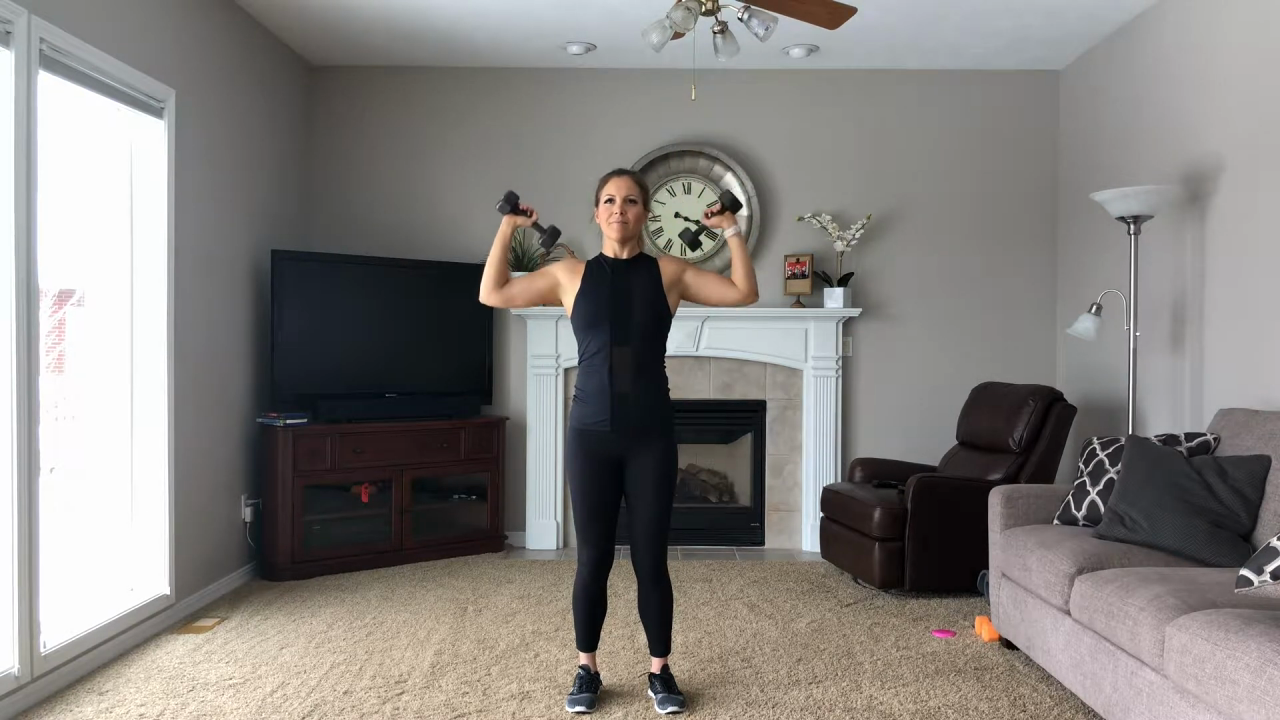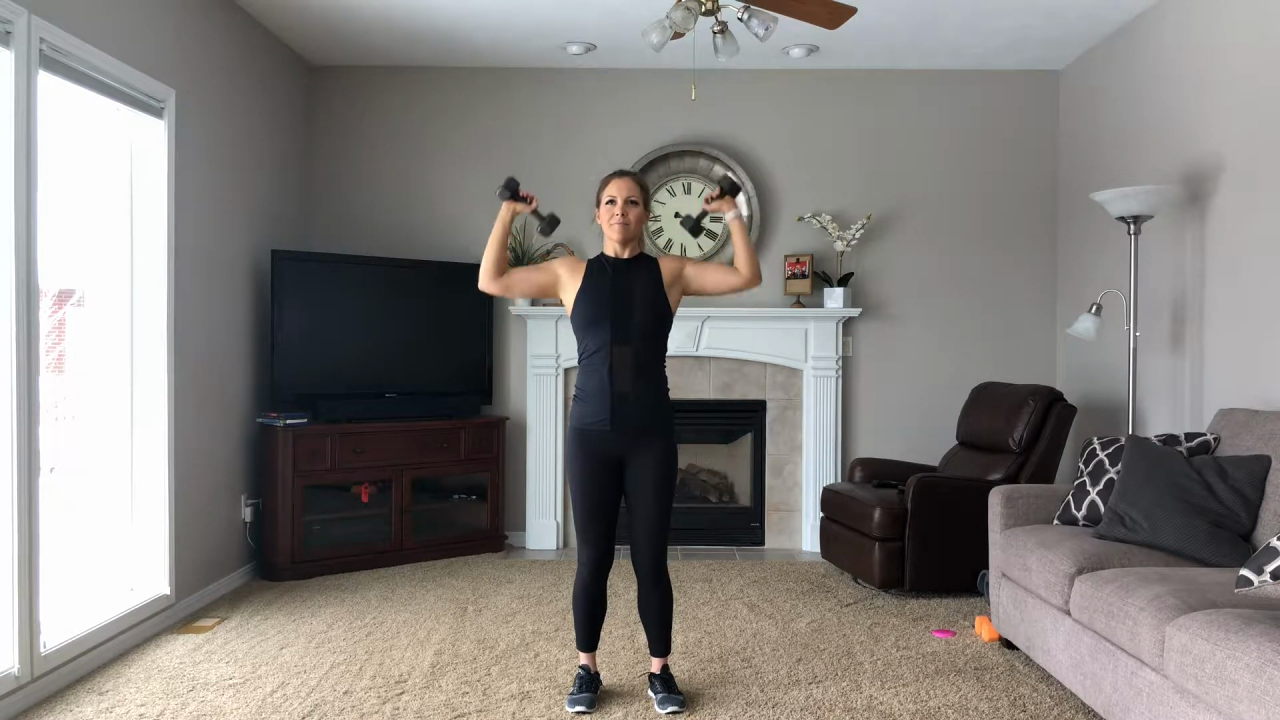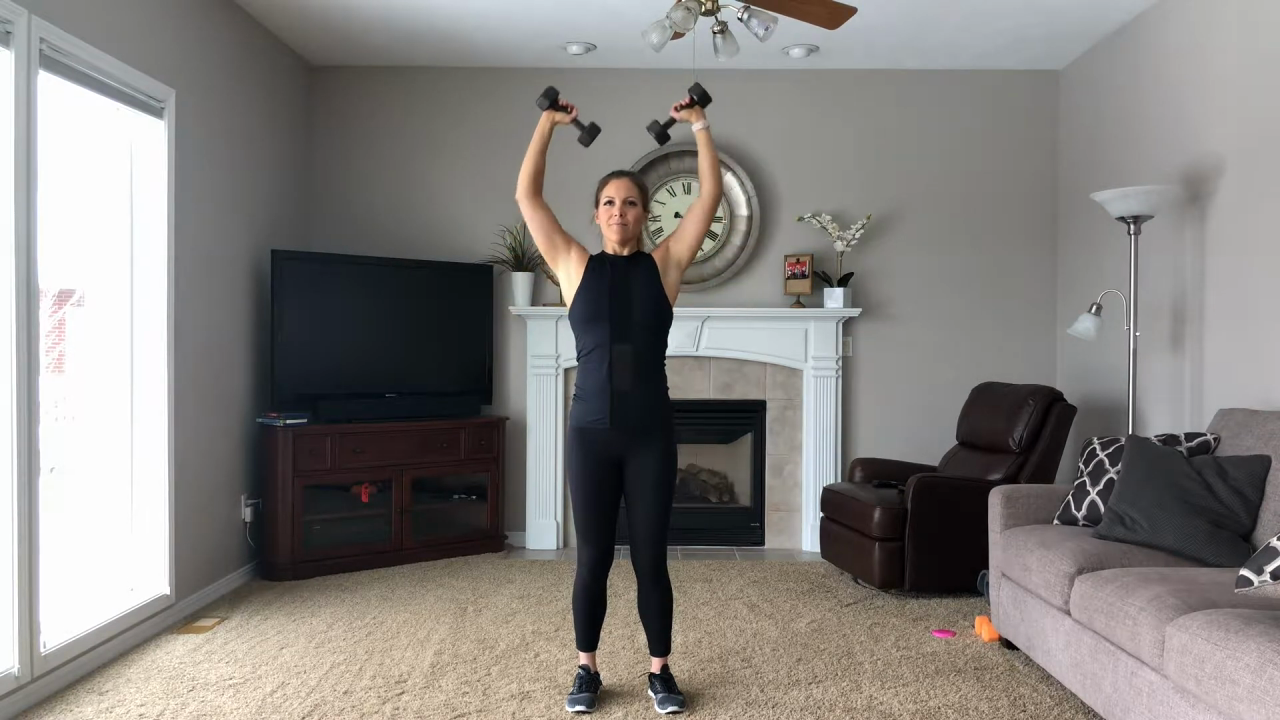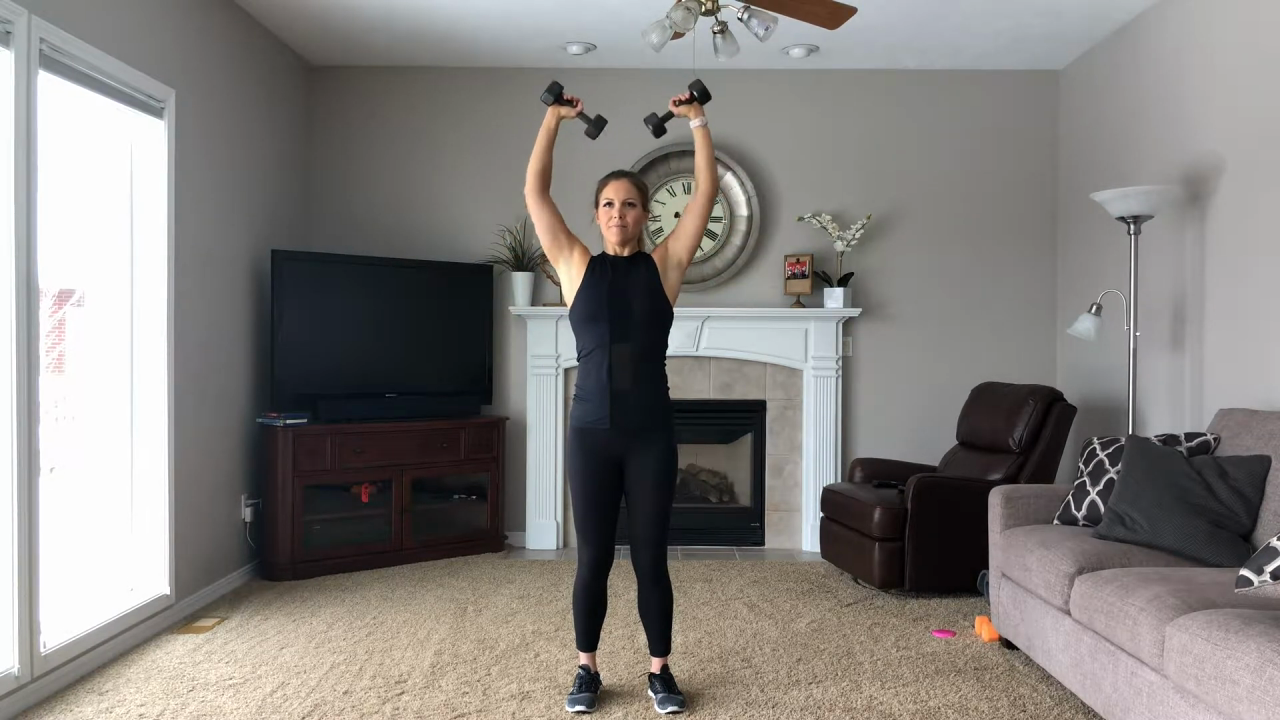
dt=0.5s
person 1, frame 1
left shoulder: (668, 271)
right shoulder: (571, 273)
left elbow: (745, 292)
right elbow: (491, 294)
left wrist: (730, 230)
right wrist: (507, 228)
left hip: (651, 435)
right hip: (591, 433)
left knee: (651, 559)
right knee: (593, 559)
left ankle: (660, 670)
right ankle: (587, 670)
person 1, frame 2
left shoulder: (669, 270)
right shoulder: (571, 271)
left elbow: (747, 277)
right elbow: (491, 281)
left wrist: (732, 216)
right wrist: (506, 214)
left hip: (651, 435)
right hip: (591, 433)
left knee: (651, 559)
right knee: (592, 558)
left ankle: (660, 670)
right ankle: (586, 669)
person 1, frame 3
left shoulder: (664, 265)
right shoulder: (574, 265)
left elbow: (710, 193)
right elbow: (527, 194)
left wrist: (698, 125)
right wrist: (548, 124)
left hip: (651, 433)
right hip: (591, 432)
left knee: (650, 559)
right knee: (593, 558)
left ankle: (660, 670)
right ankle: (587, 669)
person 1, frame 4
left shoulder: (664, 264)
right shoulder: (576, 265)
left elbow: (706, 192)
right elbow: (535, 191)
left wrist: (697, 122)
right wrist: (552, 118)
left hip: (650, 434)
right hip: (591, 432)
left knee: (650, 558)
right knee: (593, 558)
right ankle: (587, 669)
